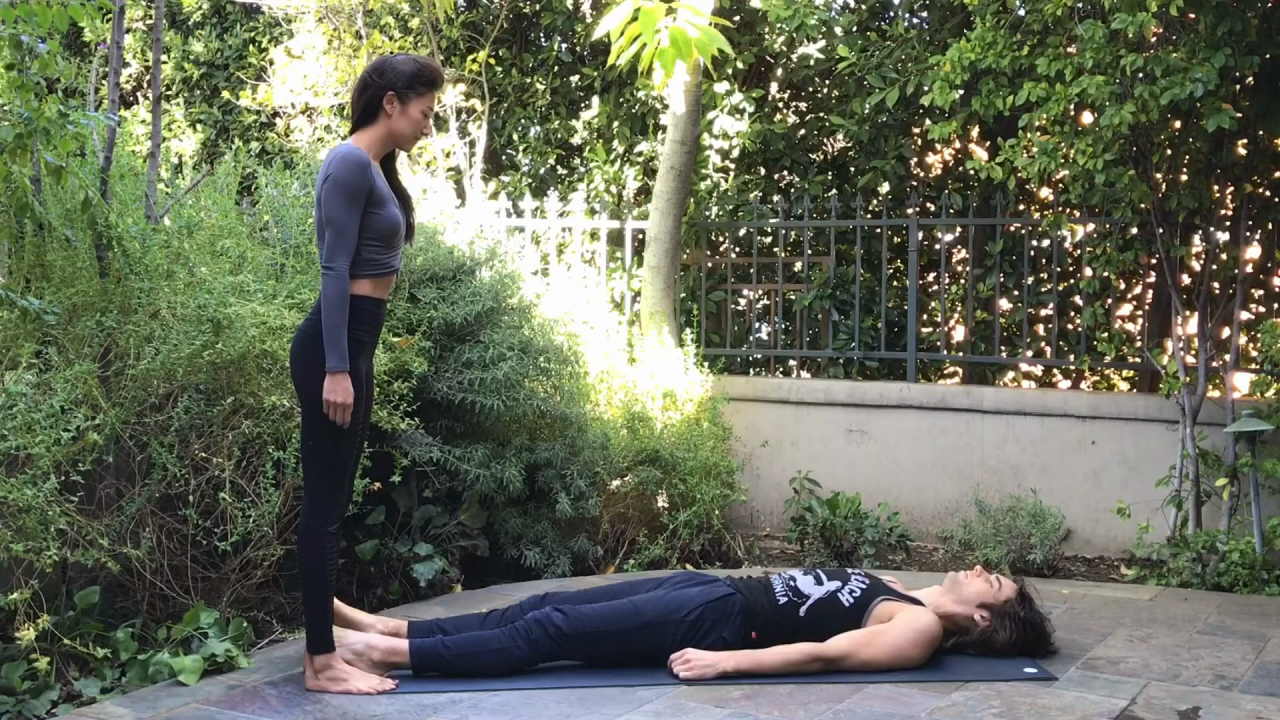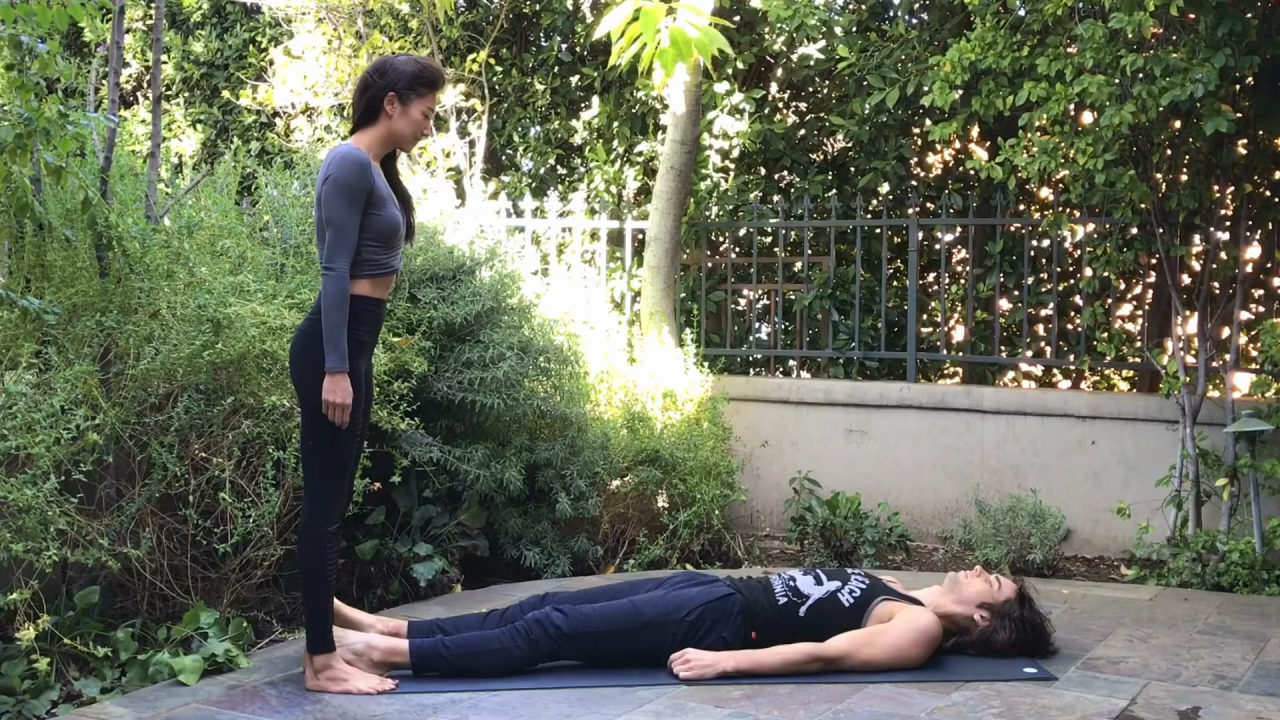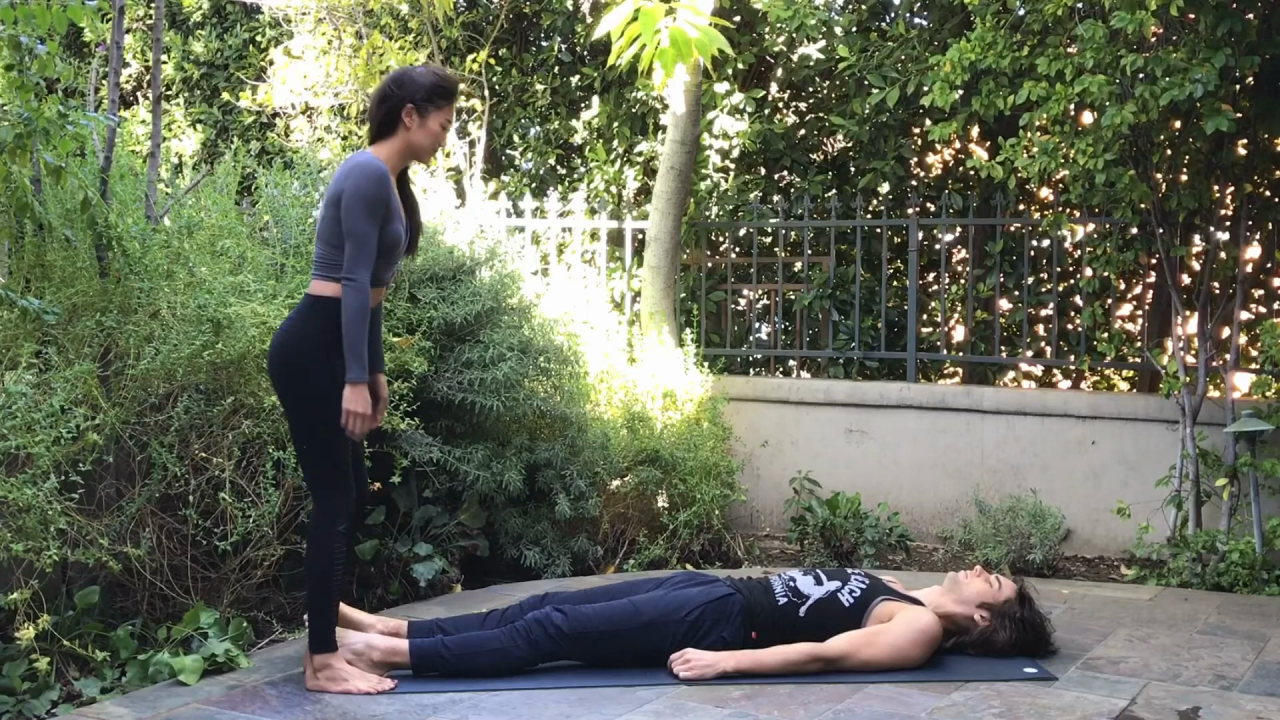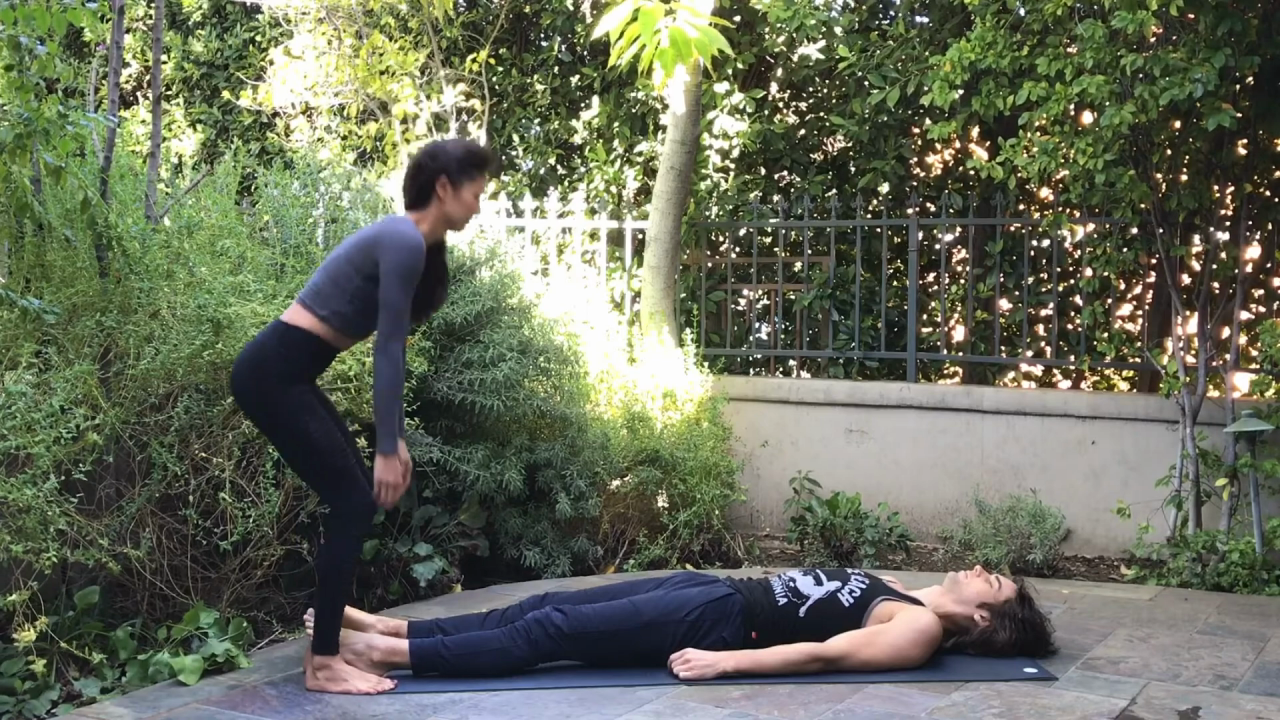
dt=0.2s
person 1, frame 1
left shoulder: (920, 629)
right shoulder: (903, 594)
left elbow: (826, 654)
left wrist: (724, 661)
left hip: (727, 617)
right hip: (722, 589)
left knee: (553, 630)
right knee: (552, 603)
left ankle: (390, 653)
right ankle: (390, 626)
person 1, frame 2
left shoulder: (921, 629)
right shoulder: (901, 593)
left elbow: (826, 655)
left wrist: (725, 663)
left hip: (725, 621)
right hip: (723, 589)
left knee: (553, 630)
right knee: (550, 604)
left ankle: (389, 653)
right ankle: (390, 627)
person 1, frame 3
left shoulder: (920, 631)
right shoulder: (903, 593)
left elbow: (825, 654)
left wrist: (724, 661)
left hip: (724, 621)
right hip: (720, 590)
left knee: (552, 632)
right knee: (550, 605)
left ankle: (388, 652)
right ankle: (388, 627)
person 1, frame 4
left shoulder: (921, 629)
right shoulder: (901, 591)
left elbow: (825, 655)
left wrist: (724, 661)
left hip: (725, 620)
right hip: (720, 589)
left knee: (552, 630)
right knee: (550, 603)
left ankle: (385, 653)
right ankle: (387, 626)
person 2, frame 1
left shoulder: (373, 165)
right shoulder: (350, 164)
right elbow: (335, 271)
right wrist: (335, 370)
left hip: (353, 343)
right hip: (337, 345)
left knee: (333, 500)
right knee: (325, 502)
left ankle: (324, 642)
right ankle: (321, 662)
person 2, frame 2
left shoulder: (374, 165)
right shoulder: (350, 162)
right elbow: (337, 271)
right wrist: (337, 369)
left hip: (349, 343)
right hip: (333, 346)
left knee: (334, 498)
right knee: (326, 502)
left ankle: (325, 641)
right ankle: (321, 662)
person 2, frame 3
left shoulder: (384, 176)
right shoulder: (368, 172)
right elbow: (356, 281)
left wrist: (375, 371)
right wrist: (355, 382)
left hip: (322, 349)
right hip: (310, 350)
left knee: (344, 495)
right knee: (337, 498)
left ankle: (326, 639)
right ankle: (322, 661)
person 2, frame 4
left shoulder: (406, 238)
right shoulder: (407, 242)
left elbow: (390, 351)
right elbow: (387, 353)
left wrist: (394, 440)
right wrist: (389, 450)
left hip: (286, 372)
right hip: (272, 374)
left knee: (358, 496)
right knee: (354, 500)
left ankle: (328, 643)
right ankle: (323, 663)
